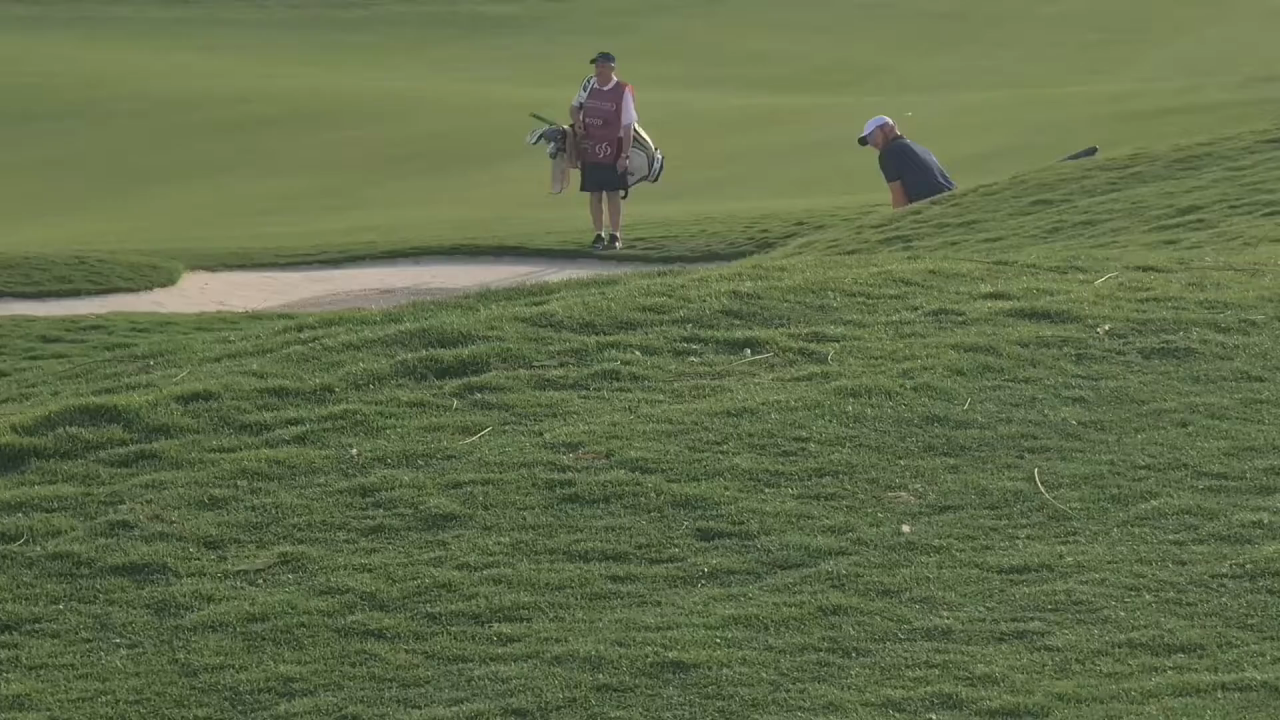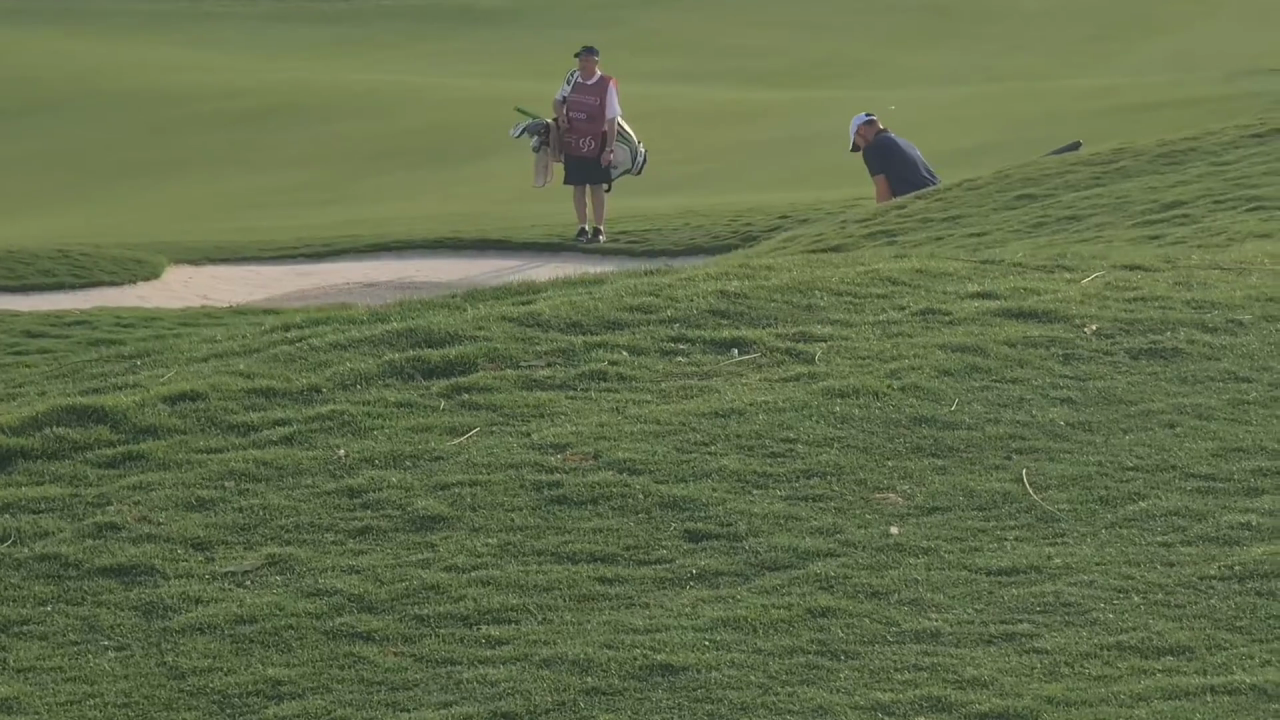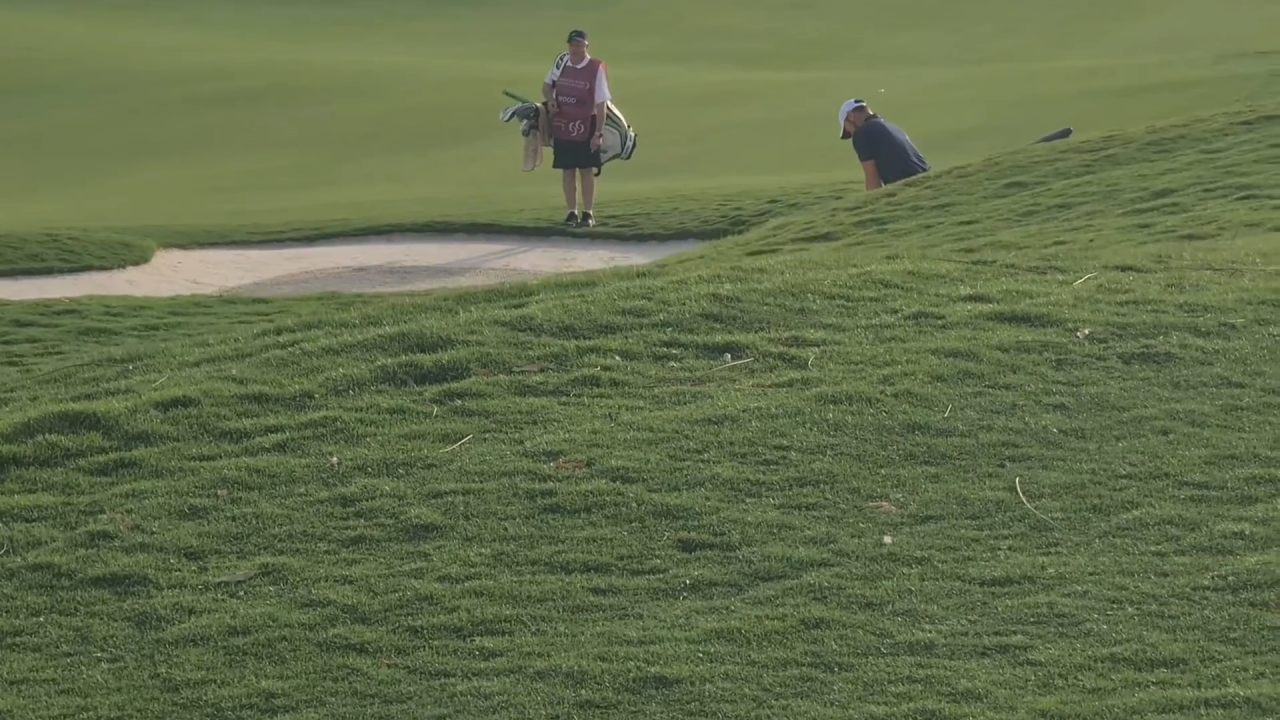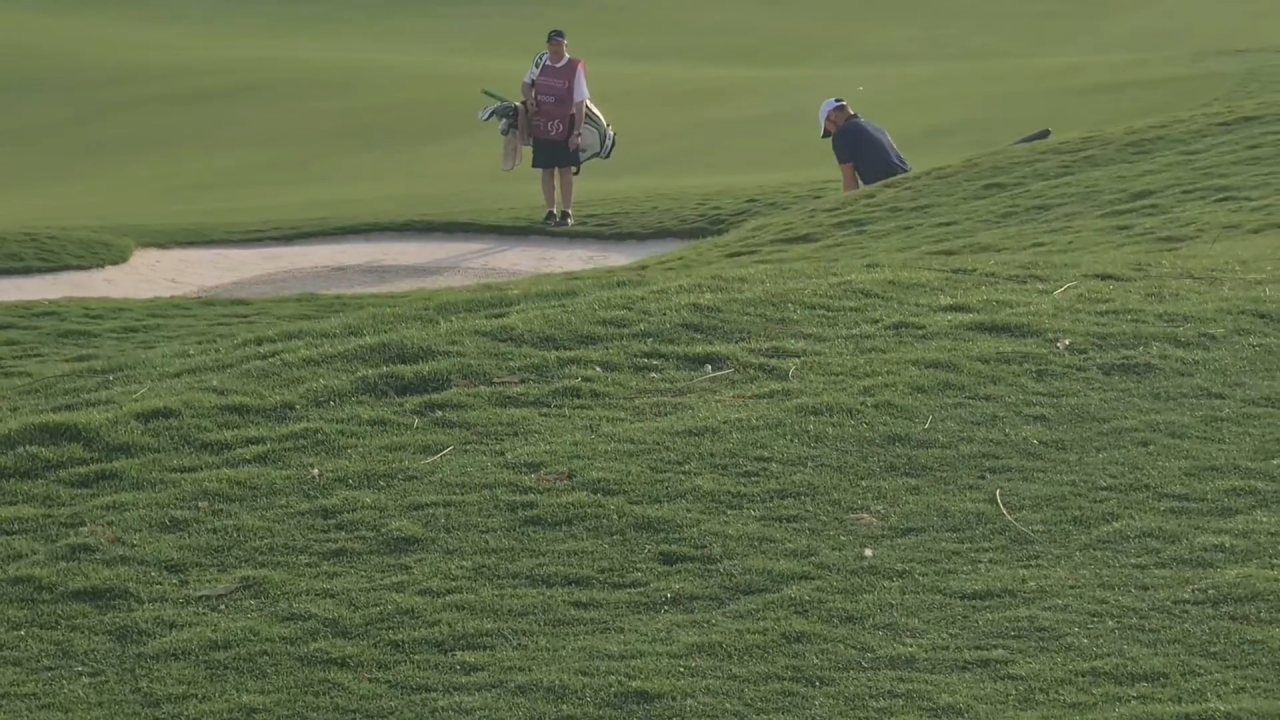
dt=0.5s
person 1, frame 1
left shoulder: (623, 90)
right shoulder: (588, 84)
left elbow: (628, 125)
right elbow: (575, 107)
left wrist: (624, 155)
right wrist: (577, 121)
left hip: (612, 149)
right hip: (589, 148)
left knee: (613, 193)
right knee: (594, 193)
left ankle: (615, 236)
right ankle: (599, 234)
person 1, frame 2
left shoulder: (607, 84)
right shoulder: (572, 78)
left elbow: (612, 119)
right elbow: (558, 101)
left wrist: (609, 149)
right wrist: (560, 115)
left hip: (595, 143)
right hip: (572, 142)
left knee: (596, 187)
right knee: (578, 187)
left ankle: (599, 229)
right ankle: (583, 228)
person 1, frame 3
left shoulder: (596, 68)
right shoulder: (562, 62)
left elbow: (601, 103)
right elbow: (548, 84)
left wrist: (598, 133)
right wrist: (550, 99)
left hip: (585, 127)
right hip: (562, 126)
left knee: (586, 171)
right knee: (567, 171)
left ankle: (588, 213)
right ankle: (572, 212)
person 1, frame 4
left shoulder: (575, 66)
right shoulder: (540, 61)
left elbow: (580, 102)
right elbow: (527, 83)
left wrist: (577, 132)
right wrist: (529, 98)
left hip: (564, 126)
right hip: (541, 125)
left knee: (565, 170)
right knee: (546, 170)
left ankle: (567, 212)
right ankle: (550, 211)
